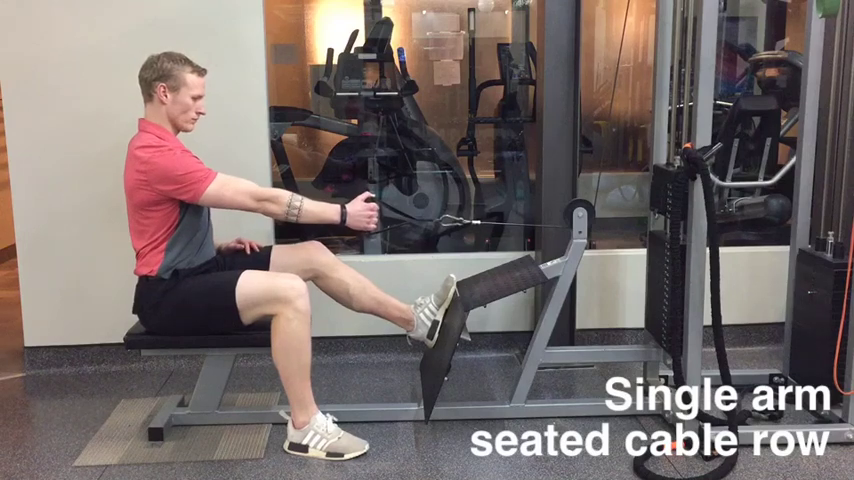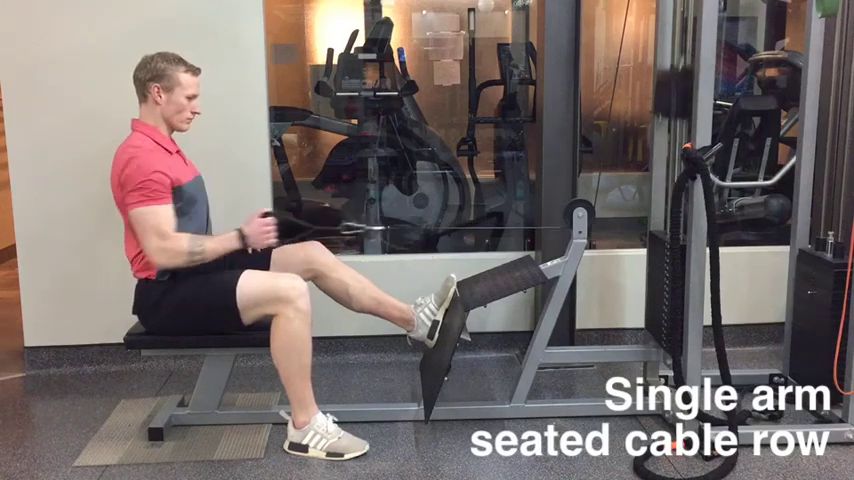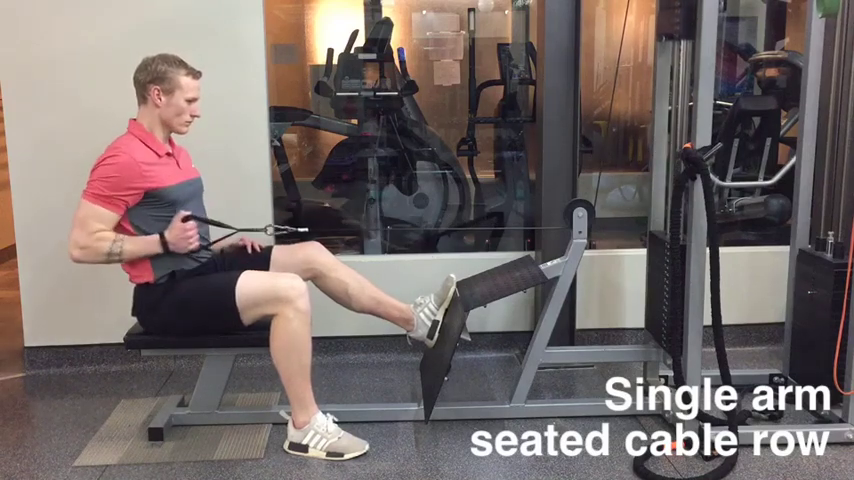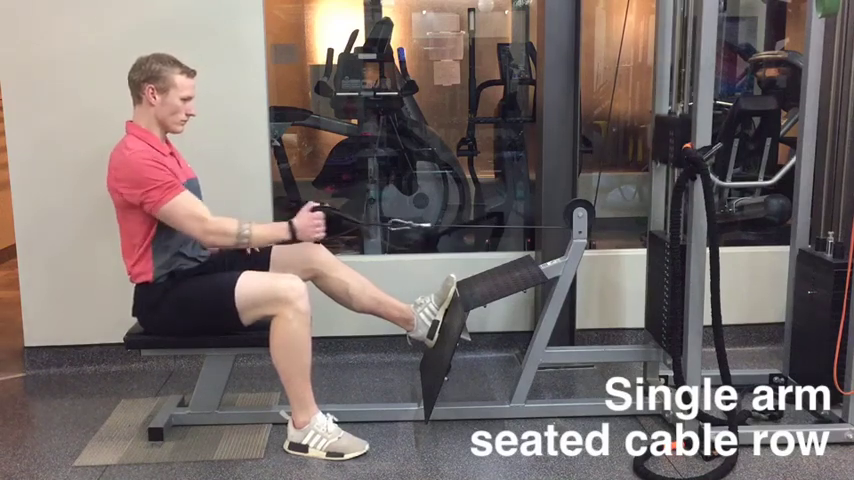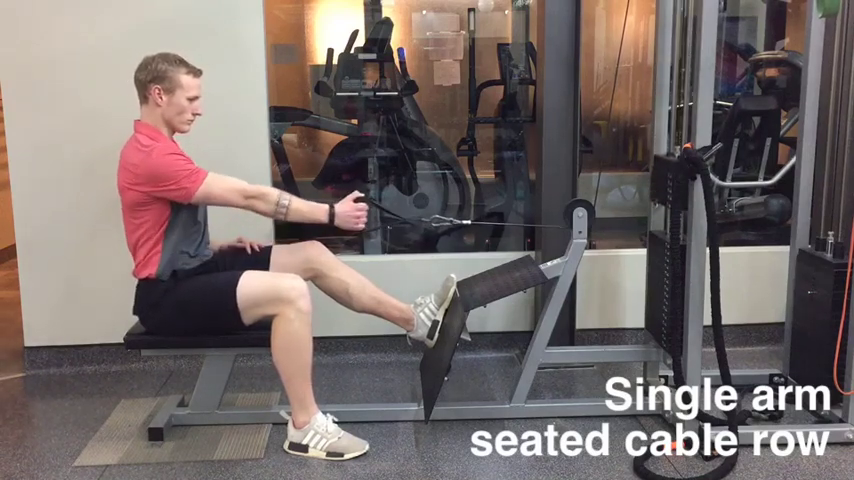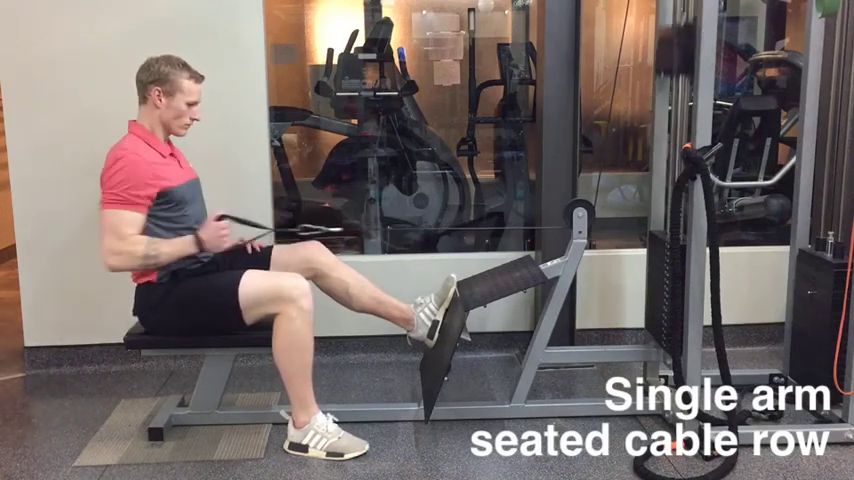
dt=0.7s
person 1, frame 1
left shoulder: (158, 146)
right shoulder: (158, 156)
right elbow: (260, 199)
left wrist: (220, 246)
right wrist: (342, 214)
left hip: (194, 270)
right hip: (169, 294)
left knee: (313, 256)
right knee: (290, 292)
left ankle: (415, 320)
right ankle: (304, 427)
person 1, frame 2
left shoulder: (159, 147)
right shoulder: (141, 157)
right elbow: (164, 252)
left wrist: (235, 241)
right wrist: (241, 238)
left hip: (192, 274)
right hip: (168, 294)
left knee: (311, 255)
right knee: (290, 292)
left ankle: (415, 321)
right ankle: (305, 426)
person 1, frame 3
left shoulder: (171, 150)
right shoulder: (125, 160)
right elbow: (83, 245)
left wrist: (223, 245)
right wrist: (165, 242)
left hip: (199, 268)
right hip: (166, 294)
left knee: (310, 254)
right knee: (289, 290)
left ankle: (415, 320)
right ankle: (305, 426)
person 1, frame 4
left shoulder: (158, 148)
right shoulder: (135, 158)
right elbow: (208, 229)
left wrist: (241, 241)
right wrist: (289, 229)
left hip: (194, 269)
right hip: (166, 295)
left knee: (311, 256)
right knee: (289, 293)
left ankle: (414, 321)
right ankle: (305, 426)
person 1, frame 5
left shoulder: (157, 146)
right shoulder: (151, 156)
right elbow: (249, 197)
left wrist: (220, 246)
right wrist: (332, 213)
left hip: (193, 269)
right hip: (167, 294)
left knee: (312, 255)
right knee: (290, 293)
left ankle: (415, 320)
right ankle: (305, 427)
person 1, frame 6
left shoulder: (163, 149)
right shoulder: (130, 160)
right elbow: (118, 255)
left wrist: (224, 241)
right wrist: (199, 241)
left hip: (200, 269)
right hip: (168, 295)
left knee: (312, 254)
right knee: (293, 291)
left ankle: (415, 321)
right ankle: (306, 426)
